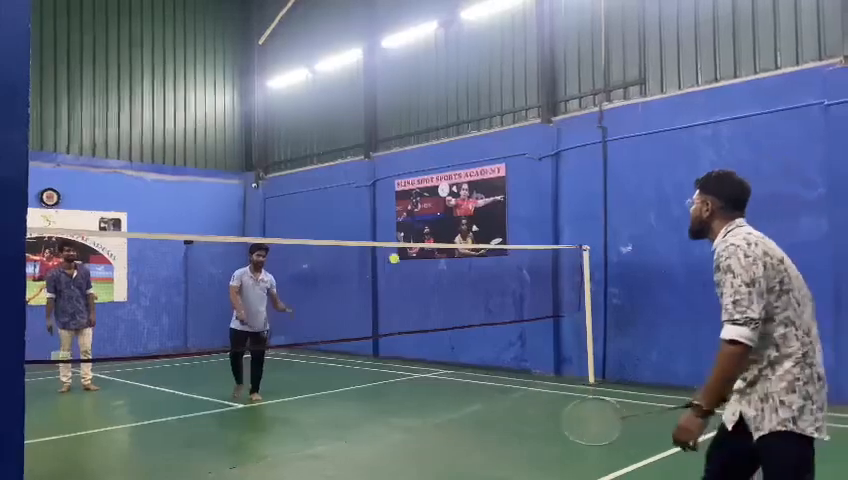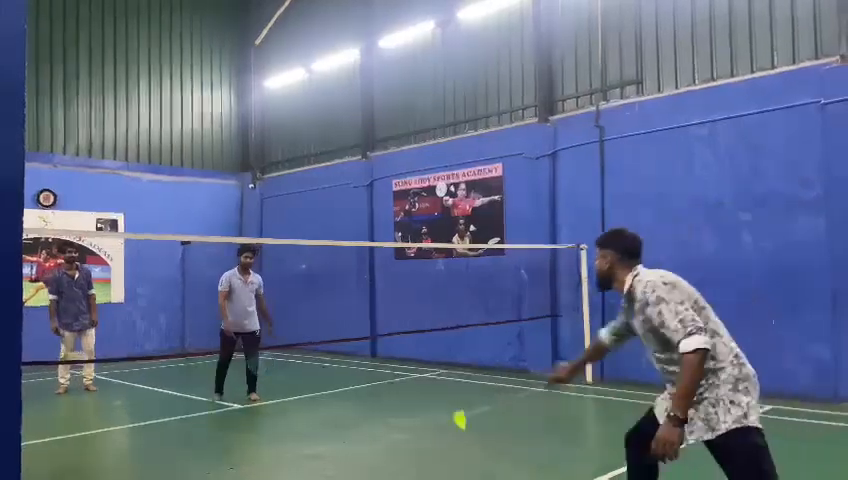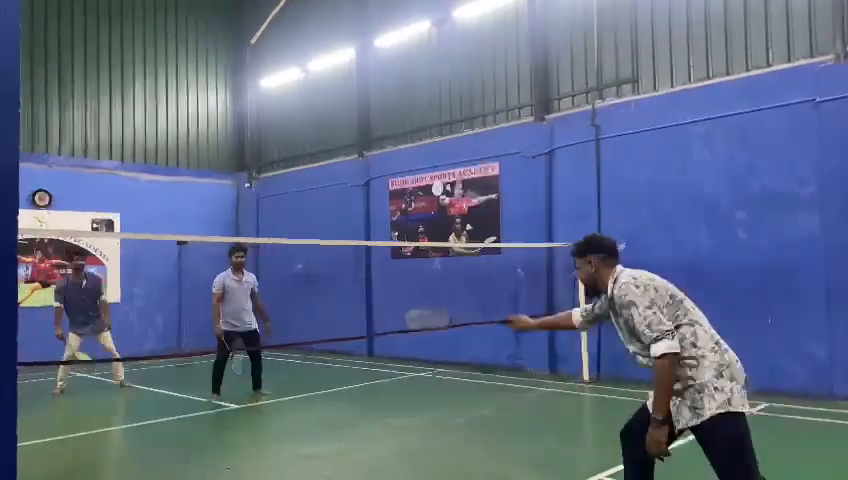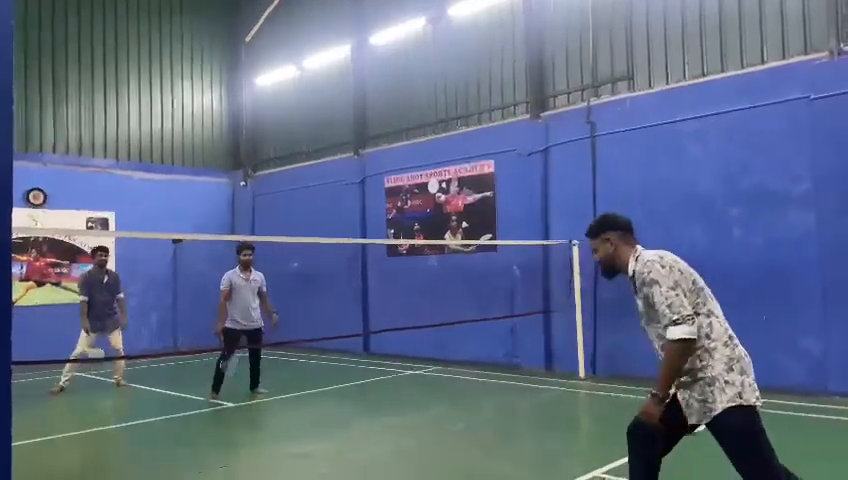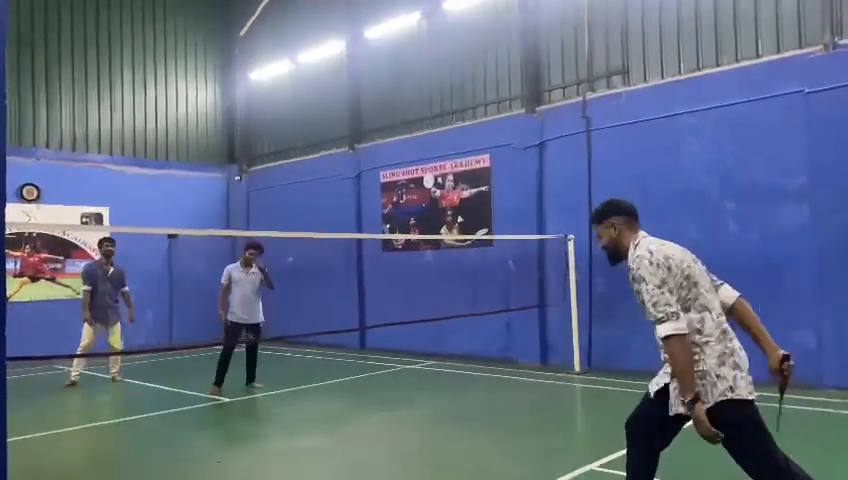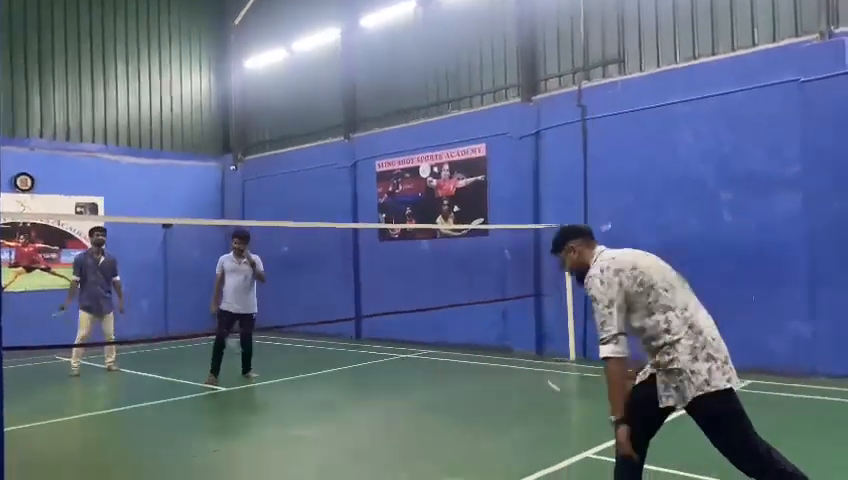
dt=0.3s
person 1, frame 1
left shoulder: (736, 248)
right shoulder: (744, 247)
left elbow: (740, 338)
left wrist: (701, 409)
left hip: (785, 397)
right hip: (759, 396)
person 1, frame 2
left shoulder: (653, 286)
right shoulder: (633, 298)
left elbow: (696, 349)
right elbow: (609, 338)
left wrist: (675, 420)
right wrist: (572, 369)
left hip: (723, 392)
right knee: (639, 445)
person 1, frame 3
left shoulder: (630, 287)
right shoulder: (615, 296)
left elbow: (667, 351)
right elbow: (579, 317)
left wrist: (659, 422)
right wrist: (534, 324)
left hip: (710, 386)
right hip: (682, 387)
right knee: (635, 443)
person 1, frame 4
left shoulder: (652, 265)
right shoulder: (643, 273)
left elbow: (683, 335)
left wrist: (657, 396)
right wrist: (662, 394)
left hip: (720, 382)
right hip: (692, 382)
right knee: (641, 438)
person 1, frame 5
left shoulder: (643, 259)
right shoulder: (664, 251)
left elbow: (672, 331)
right elbow: (730, 298)
left wrist: (691, 401)
right wrist: (771, 350)
left hip: (713, 373)
right hip: (693, 370)
right knee: (640, 430)
person 1, frame 6
left shoulder: (599, 274)
right shoulder: (629, 259)
left elbow: (613, 351)
left wrist: (620, 421)
left hip: (693, 368)
right hip: (684, 360)
left knee: (753, 458)
right knee: (630, 425)
person 2, frame 1
left shoulder: (269, 278)
right shoulder: (239, 274)
left elbow: (274, 300)
right elbow: (233, 295)
left wrist: (285, 309)
right wrist: (239, 313)
left hip: (260, 326)
right hip: (239, 325)
left knee: (258, 360)
right knee: (235, 357)
left ankle: (254, 391)
right ankle: (239, 384)
person 2, frame 2
left shoulder: (257, 279)
right shoulder: (228, 276)
left elbow: (260, 302)
right elbow: (222, 300)
left wrist: (268, 322)
right wrist: (226, 322)
left hip: (252, 327)
right hip: (230, 327)
left knee: (252, 359)
right knee: (224, 360)
left ankle: (252, 391)
right ankle: (218, 392)
person 2, frame 3
left shoulder: (252, 278)
right shoulder: (221, 278)
left elbow: (256, 300)
right elbow: (216, 302)
left wrist: (266, 319)
right wrist: (217, 325)
left hip: (250, 326)
right hip: (228, 327)
left knee: (256, 357)
right knee: (221, 359)
left ankle: (257, 388)
right ankle: (215, 392)
person 2, frame 4
left shoulder: (259, 276)
right shoulder: (229, 276)
left elbow: (264, 299)
right elbow: (223, 300)
left wrist: (273, 314)
right wrist: (220, 323)
left hip: (255, 324)
right hip: (233, 325)
left knee: (255, 356)
right knee: (225, 357)
left ankle: (254, 386)
right ankle: (215, 391)
person 2, frame 5
left shoulder: (261, 270)
right shoulder: (230, 269)
left elbow: (271, 286)
right elbow: (223, 292)
left wrist: (262, 270)
right wrist: (222, 311)
left hip: (254, 319)
right hip: (234, 318)
left knee: (252, 350)
right knee: (227, 350)
left ankle: (251, 380)
right ankle: (217, 384)
person 2, frame 6
left shoulder: (255, 260)
right shoulder: (224, 259)
left elbow: (263, 279)
right elbow: (218, 283)
left wrist: (252, 264)
right wrist: (214, 303)
left hip: (248, 308)
right hip: (227, 307)
left knee: (246, 339)
right knee: (220, 338)
left ankle: (247, 370)
right ankle: (213, 374)
person 3, frame 1
left shoulder: (84, 271)
right shoulder: (54, 275)
left elbow: (89, 294)
right elbow: (51, 298)
left wrist: (92, 313)
right wrist: (49, 319)
left hip: (83, 319)
right hip: (64, 321)
left knee: (86, 351)
right knee: (65, 352)
left ankle: (87, 381)
right ankle: (66, 382)
person 3, frame 2
left shoulder: (85, 272)
right shoulder: (56, 276)
left elbow: (91, 295)
right elbow: (53, 300)
left wrist: (94, 313)
right wrist: (53, 321)
left hip: (86, 320)
right hip: (66, 322)
left knee: (89, 351)
right knee: (65, 354)
left ankle: (88, 382)
right ankle: (63, 384)
person 3, frame 3
left shoulder: (95, 280)
right shoulder: (63, 285)
left elbow: (102, 300)
right elbow: (59, 306)
left wrist: (106, 318)
right wrist: (58, 328)
left hip: (97, 322)
right hip: (77, 326)
left knee: (112, 350)
right knee: (69, 355)
left ankle: (120, 378)
right ankle: (60, 384)
person 3, frame 4
left shoulder: (114, 277)
right shoulder: (86, 278)
left elbow: (120, 298)
right elbow: (83, 301)
left wrist: (123, 317)
right wrist: (84, 321)
left hip: (111, 321)
right hip: (92, 322)
left knee: (119, 349)
right knee: (79, 352)
left ankle: (118, 378)
right ankle: (62, 383)
person 3, frame 5
left shoulder: (119, 271)
right shoulder: (90, 268)
left elbow: (125, 291)
right elbow: (86, 291)
left wrist: (131, 309)
right wrist: (86, 311)
left hip: (113, 315)
right hip: (94, 315)
left knee: (116, 346)
right knee: (85, 345)
left ankle: (114, 373)
right ankle: (74, 376)
person 3, frame 6
left shoulder: (111, 259)
right shoulder: (81, 258)
left elbow: (116, 281)
right elbow: (75, 281)
left wrist: (121, 299)
right wrist: (68, 300)
left hip: (106, 304)
right hip: (87, 305)
left knee: (109, 335)
right knee: (82, 336)
left ankle: (110, 363)
right ankle: (75, 366)
